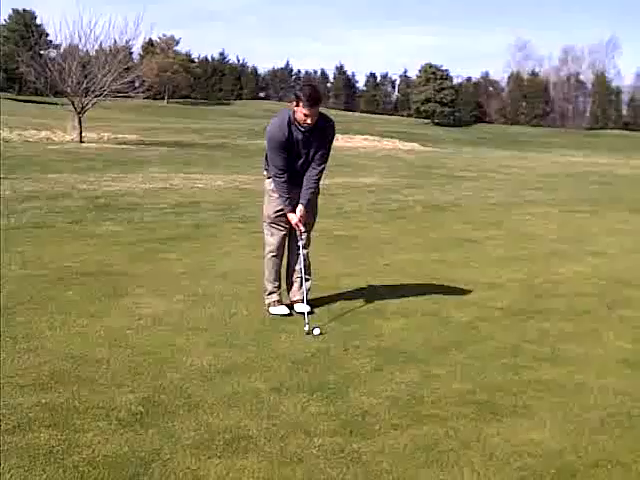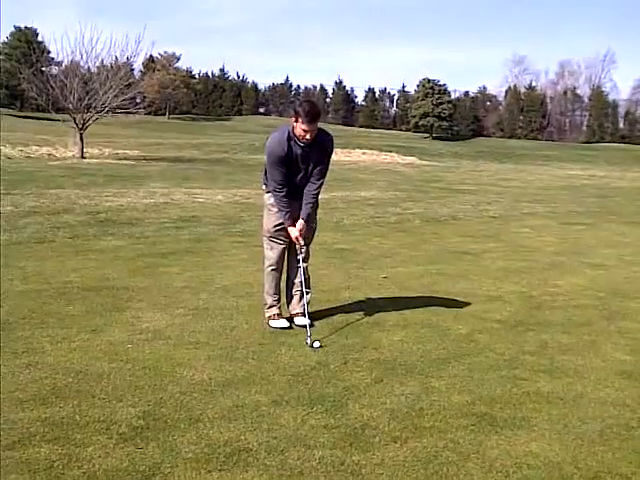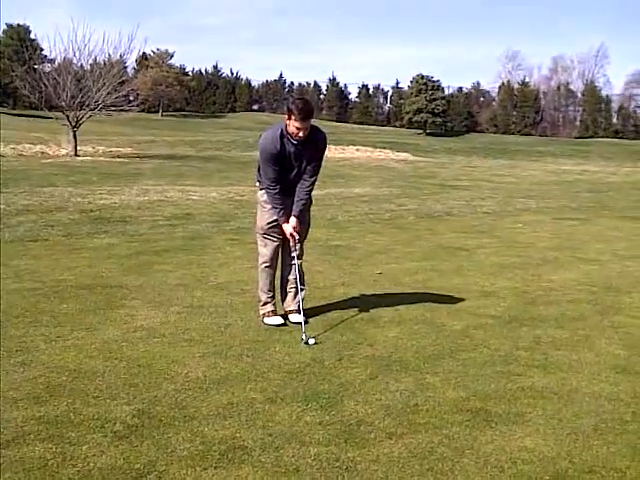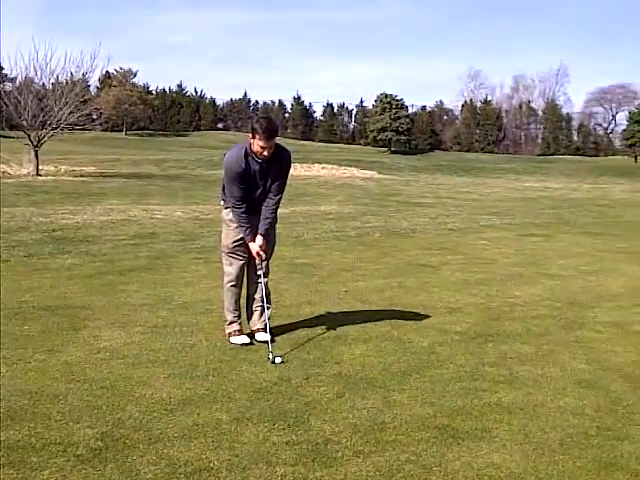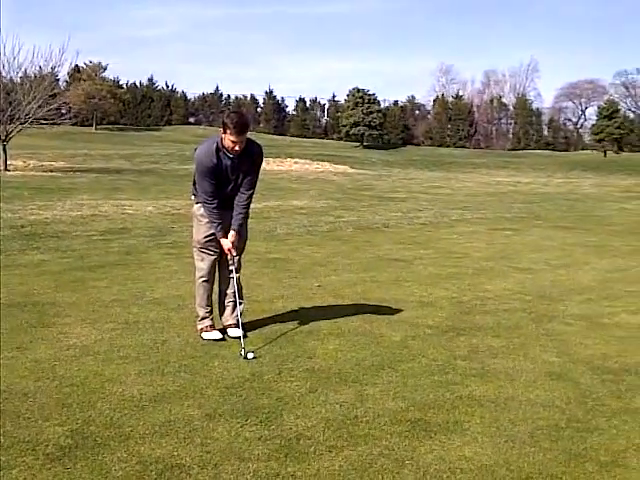
dt=0.4s
person 1, frame 1
left shoulder: (326, 126)
right shoulder: (277, 127)
left elbow: (317, 167)
right elbow: (279, 173)
left wrist: (303, 204)
right wrist: (289, 209)
left hip: (307, 184)
right hip: (278, 183)
left knee: (302, 242)
right knee: (275, 242)
left ankle: (297, 295)
right ankle: (272, 297)
person 1, frame 2
left shoulder: (325, 141)
right shoulder: (277, 143)
left elbow: (315, 182)
right elbow: (279, 187)
left wrist: (303, 218)
right wrist: (289, 223)
left hip: (306, 198)
right hip: (277, 197)
left knee: (302, 255)
right knee: (275, 255)
left ankle: (298, 308)
right ankle: (272, 310)
person 1, frame 3
left shoulder: (318, 138)
right shoulder: (270, 140)
left elbow: (308, 179)
right elbow: (272, 185)
left wrist: (295, 214)
right wrist: (282, 220)
left hip: (300, 195)
right hip: (271, 194)
left knee: (295, 252)
right knee: (269, 252)
left ankle: (292, 305)
right ankle: (267, 307)
person 1, frame 4
left shoulder: (283, 157)
right shoulder: (234, 159)
left elbow: (274, 198)
right elbow: (238, 203)
left wrist: (262, 234)
right wrist: (249, 238)
left hip: (265, 214)
right hip: (236, 213)
left knee: (261, 271)
right knee: (234, 270)
left ankle: (258, 323)
right ankle: (233, 326)
person 1, frame 5
left shoulder: (254, 151)
right shoulder: (205, 153)
left elbow: (245, 193)
right elbow: (209, 198)
left wrist: (235, 229)
right wrist: (220, 234)
left hip: (236, 209)
right hip: (207, 208)
left knee: (232, 266)
right knee: (206, 266)
left ankle: (230, 319)
right ankle: (205, 321)
